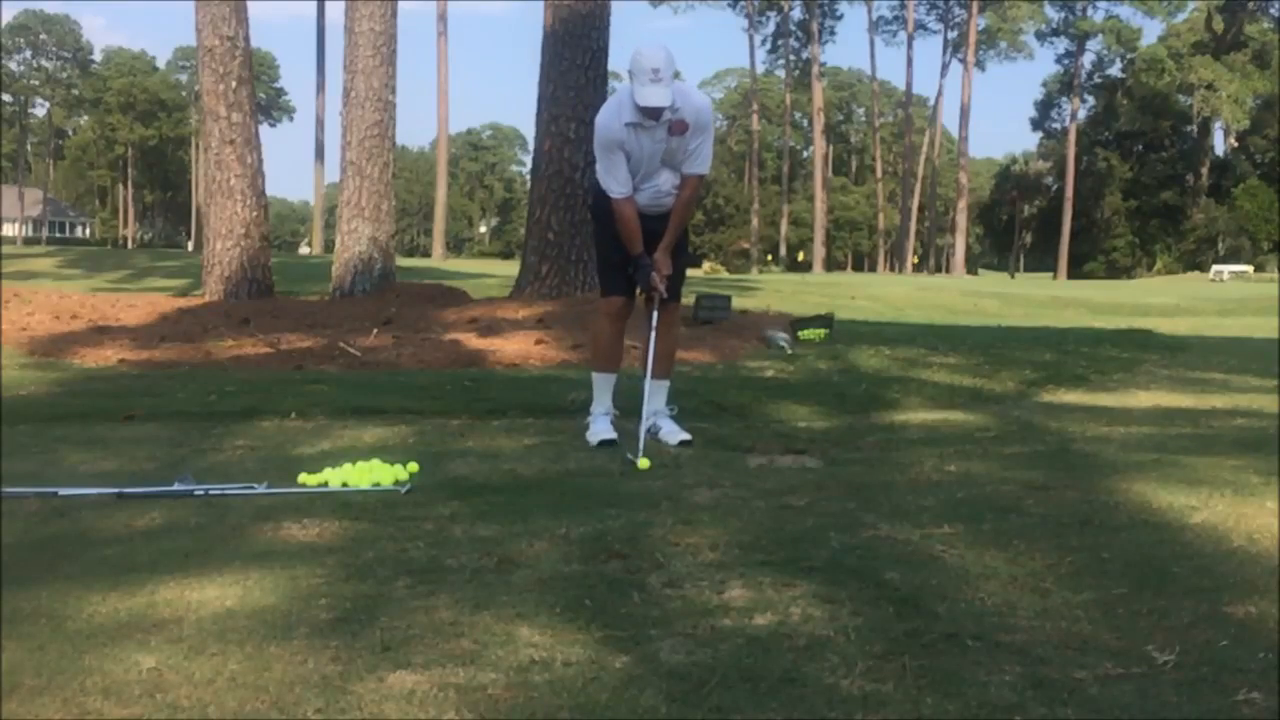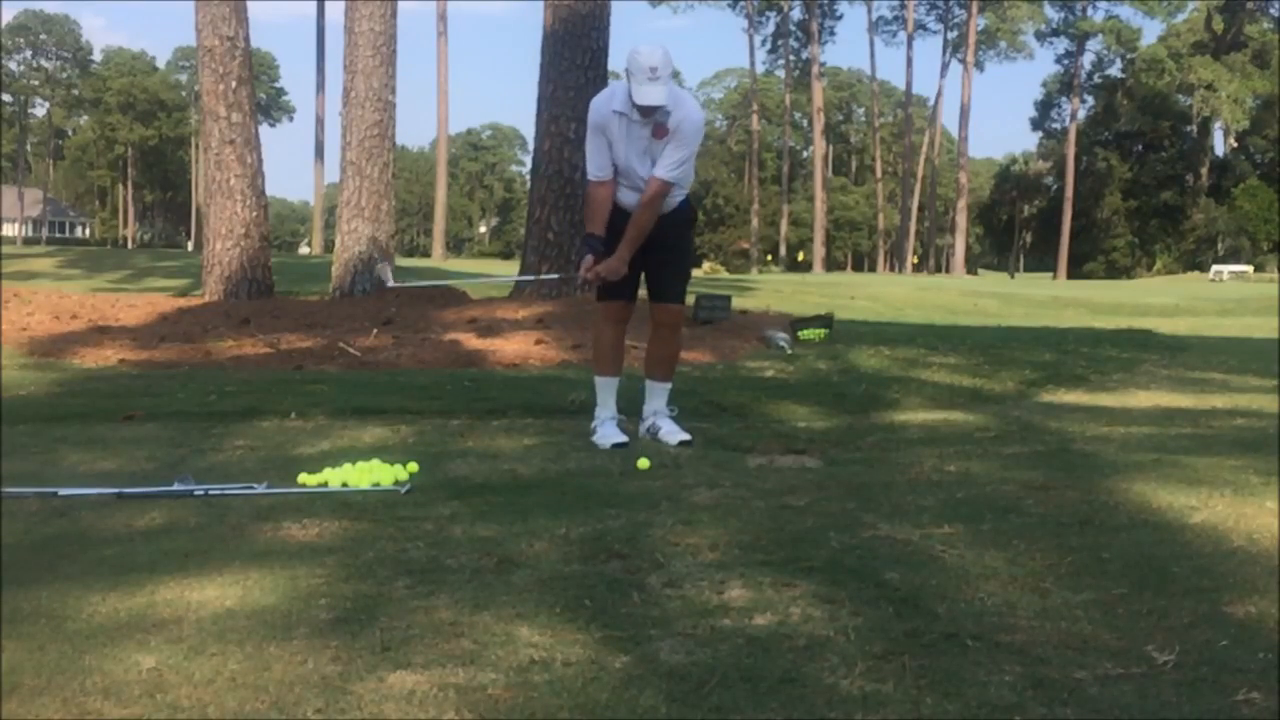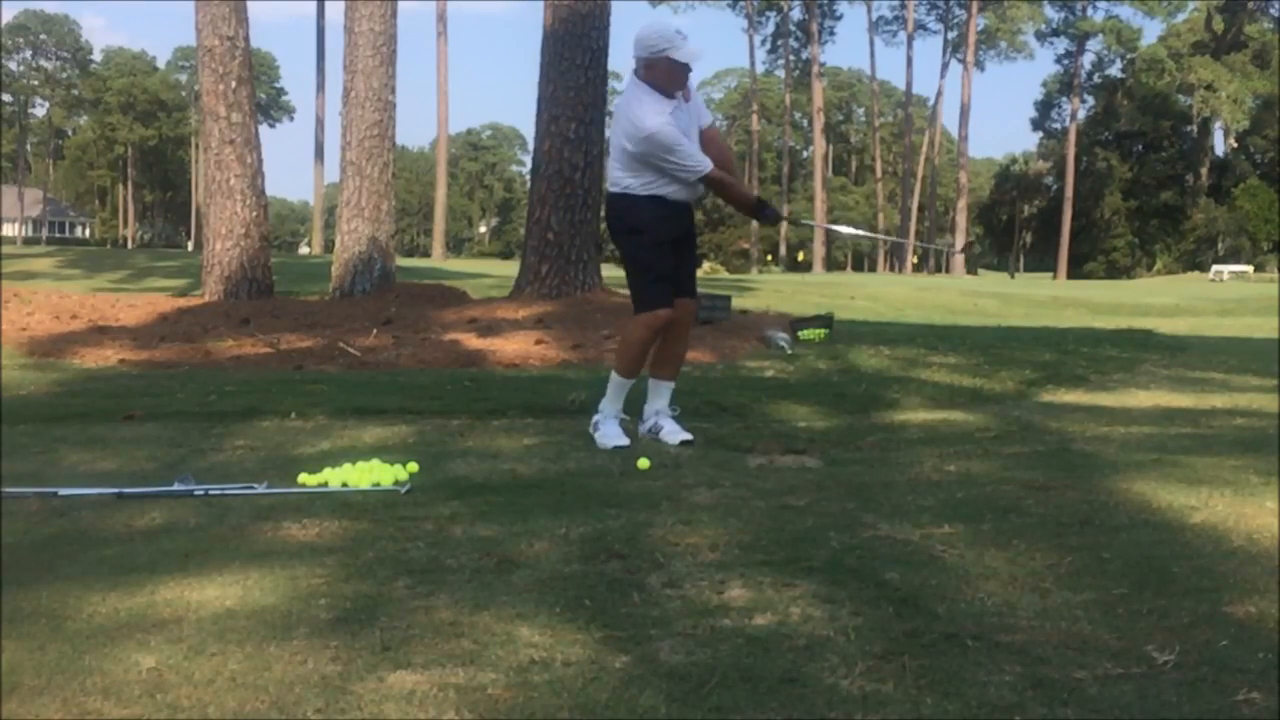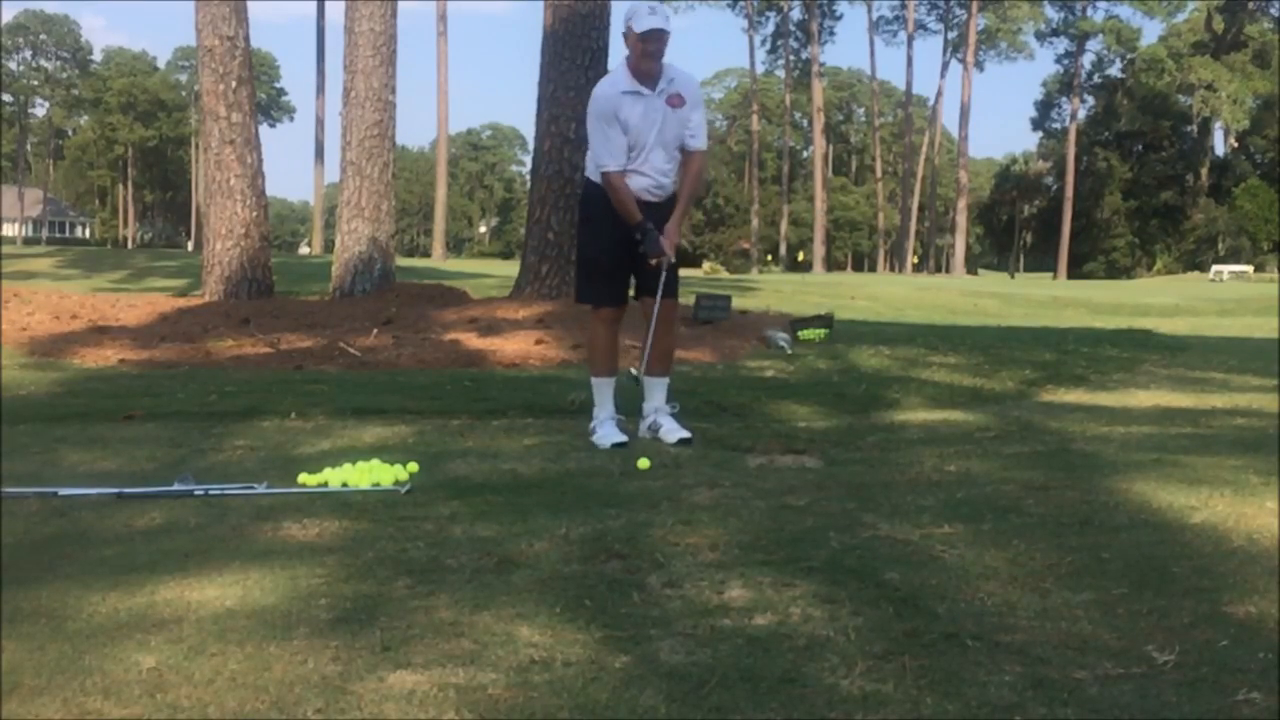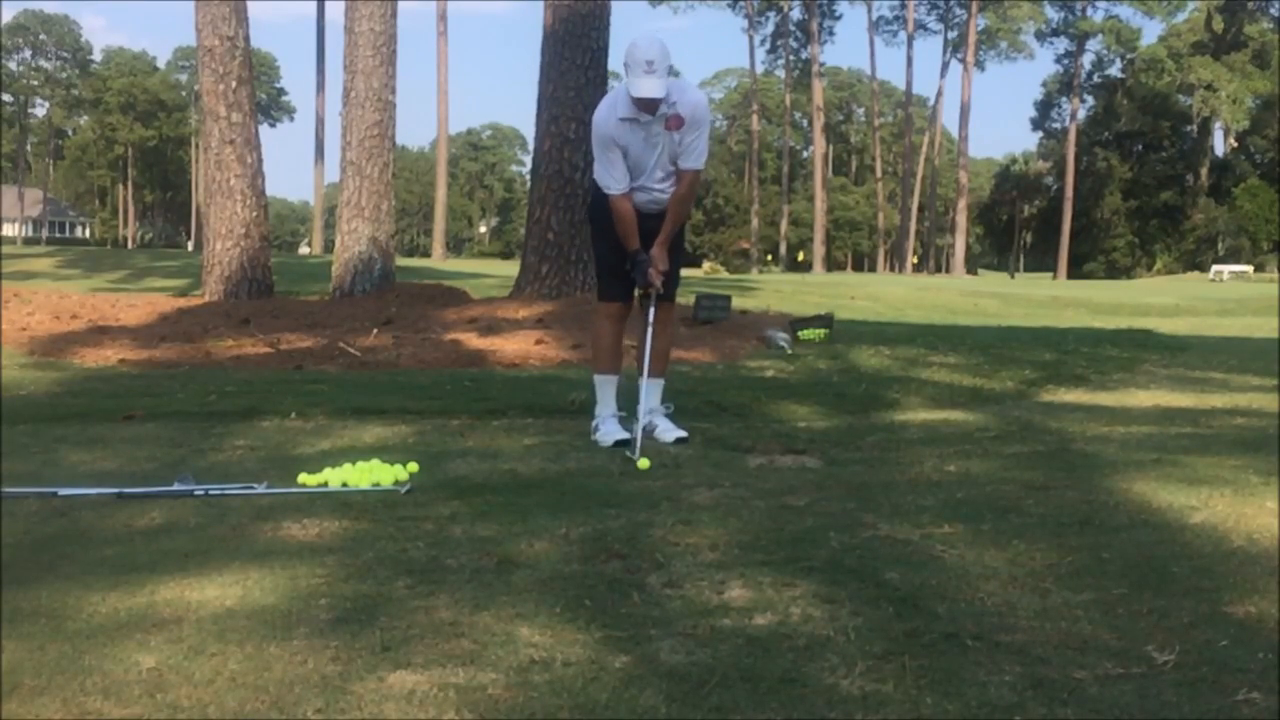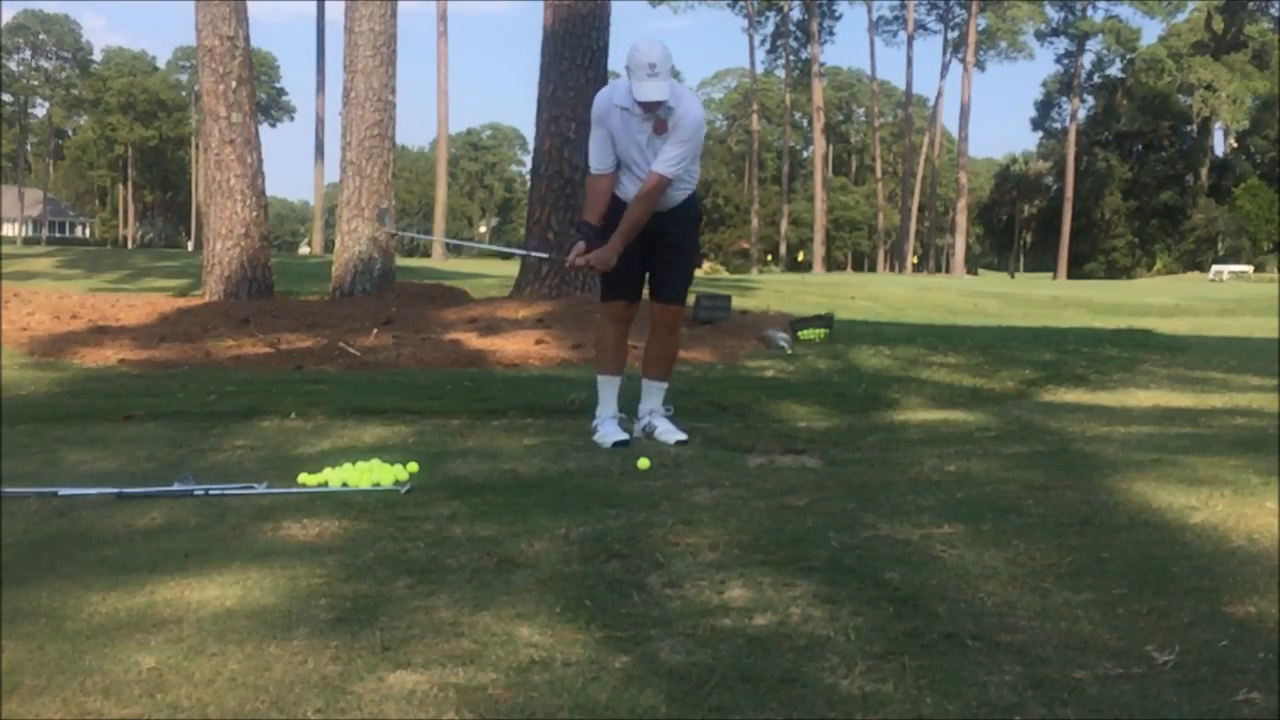
dt=0.7s
person 1, frame 1
left shoulder: (698, 108)
right shoulder: (610, 121)
left elbow: (691, 185)
right elbow: (622, 199)
left wrist: (665, 251)
right wrist: (640, 262)
left hip: (670, 214)
right hip: (617, 212)
left knee: (667, 310)
right knee: (614, 305)
left ankle: (656, 413)
right ankle: (600, 412)
person 1, frame 2
left shoulder: (688, 115)
right shoulder: (603, 108)
left elbow: (656, 192)
right elbow: (600, 182)
left wrist: (622, 257)
right wrist: (592, 244)
left hip: (670, 216)
right hip: (617, 213)
left knee: (670, 315)
right knee: (613, 309)
left ankle: (656, 414)
right ankle: (605, 416)
person 1, frame 3
left shoulder: (674, 84)
right shoulder: (649, 123)
left elbow: (710, 136)
right elbow: (711, 176)
left wrist: (743, 197)
right wrist: (756, 206)
left hip: (674, 210)
right hip: (639, 216)
left knee: (684, 312)
right knee: (656, 314)
left ankle: (656, 413)
right ankle: (607, 414)
person 1, frame 4
left shoulder: (686, 87)
right shoulder: (607, 95)
left elbow: (695, 157)
right elbow: (613, 175)
left wrist: (675, 222)
right wrist: (642, 231)
left hip: (659, 209)
right hip: (609, 207)
left knee: (664, 309)
right knee: (607, 311)
left ankle: (656, 412)
right ankle: (603, 417)
person 1, frame 5
left shoulder: (693, 103)
right shoulder: (607, 117)
left elbow: (687, 180)
right elbow: (619, 197)
left wrist: (662, 246)
right wrist: (637, 258)
left hip: (667, 211)
right hip: (614, 212)
left knee: (663, 308)
right knee: (613, 308)
left ankle: (651, 411)
right ankle: (605, 414)
person 1, frame 6
left shoulder: (689, 112)
right shoulder: (606, 102)
left elbow: (655, 187)
right elbow: (602, 174)
left wrist: (614, 247)
right wrist: (587, 233)
left hip: (676, 214)
right hip: (622, 209)
left knee: (669, 315)
right knee: (617, 309)
left ankle: (651, 413)
right ankle: (606, 415)
